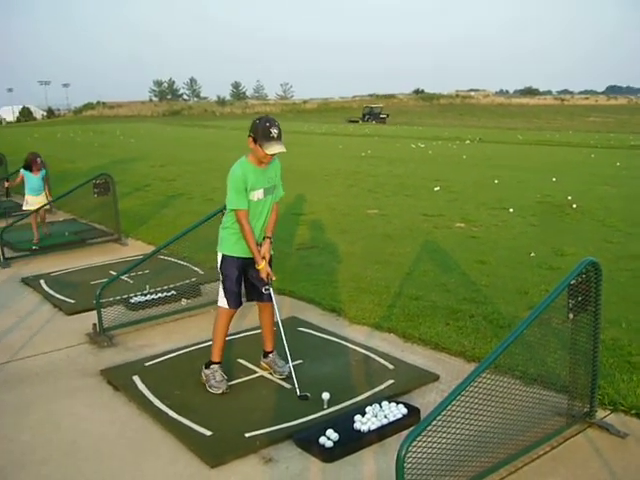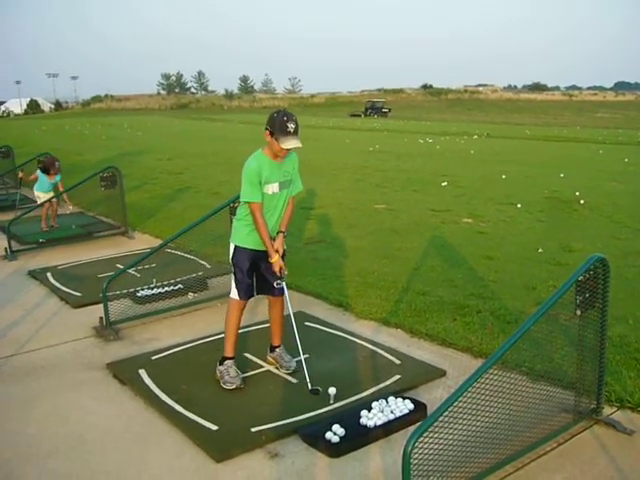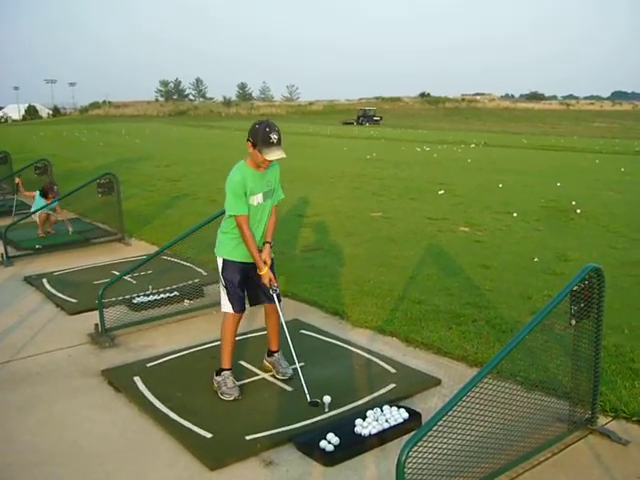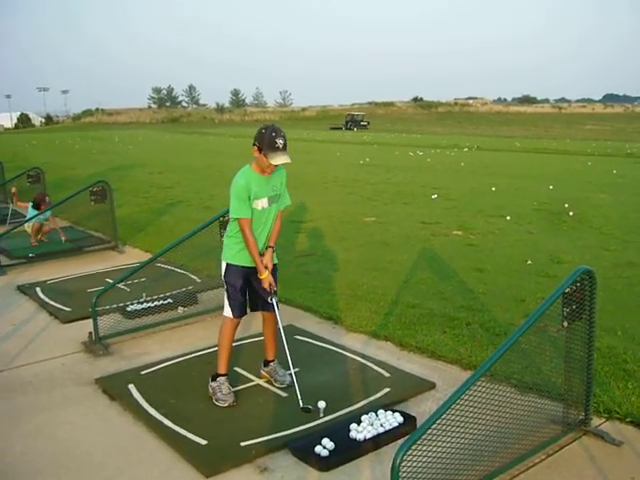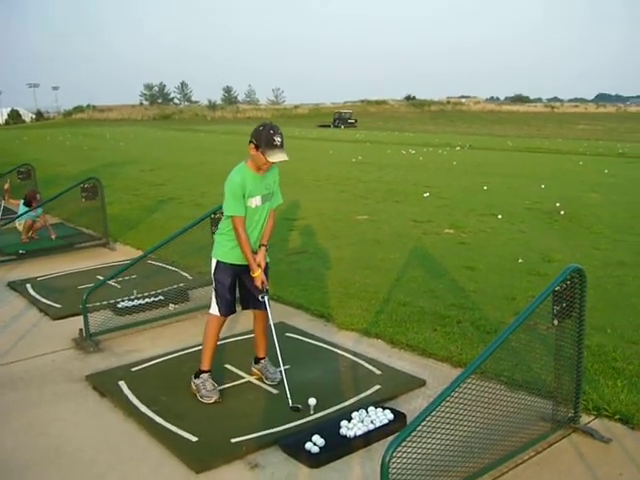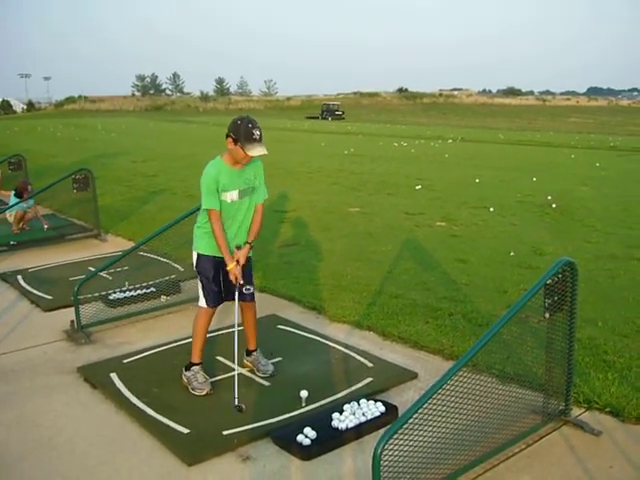
dt=0.4s
person 1, frame 1
left shoulder: (275, 165)
right shoulder: (239, 173)
right elbow: (243, 221)
left wrist: (267, 242)
right wrist: (258, 260)
left hip: (260, 247)
right hip: (235, 250)
left knee: (266, 300)
right knee: (229, 306)
left ankle: (269, 355)
right ankle: (212, 366)
person 1, frame 2
left shoulder: (292, 159)
right shoulder: (254, 166)
right elbow: (257, 214)
left wrist: (281, 236)
right wrist: (272, 253)
left hip: (274, 240)
right hip: (247, 241)
left knee: (277, 294)
right knee: (240, 298)
left ankle: (276, 349)
right ankle: (226, 361)
person 1, frame 3
left shoulder: (274, 169)
right shoulder: (237, 178)
right elbow: (243, 227)
left wrist: (268, 247)
right wrist: (260, 265)
left hip: (261, 251)
right hip: (234, 254)
left knee: (271, 302)
right knee: (234, 311)
left ankle: (273, 354)
right ankle: (224, 373)
person 1, frame 4
left shoulder: (280, 174)
right shoulder: (242, 182)
right elbow: (246, 230)
left wrist: (270, 251)
right wrist: (260, 269)
left hip: (265, 256)
right hip: (238, 259)
left knee: (270, 310)
right knee: (233, 316)
left ankle: (270, 364)
right ankle: (219, 378)
person 1, frame 5
left shoulder: (273, 172)
right shoulder: (237, 179)
right elbow: (239, 228)
left wrist: (263, 250)
right wrist: (254, 268)
left hip: (256, 254)
right hip: (229, 256)
left knee: (261, 308)
right knee: (220, 313)
left ankle: (260, 362)
right ankle: (202, 375)
person 1, frame 6
left shoulder: (255, 167)
right shoulder: (212, 172)
left elbow: (258, 207)
right elbow: (214, 220)
left wrist: (247, 247)
right wrist: (228, 261)
left hip: (239, 247)
right hip: (210, 249)
left knee: (248, 300)
right knee: (208, 306)
left ankle: (252, 353)
right ankle: (193, 367)
